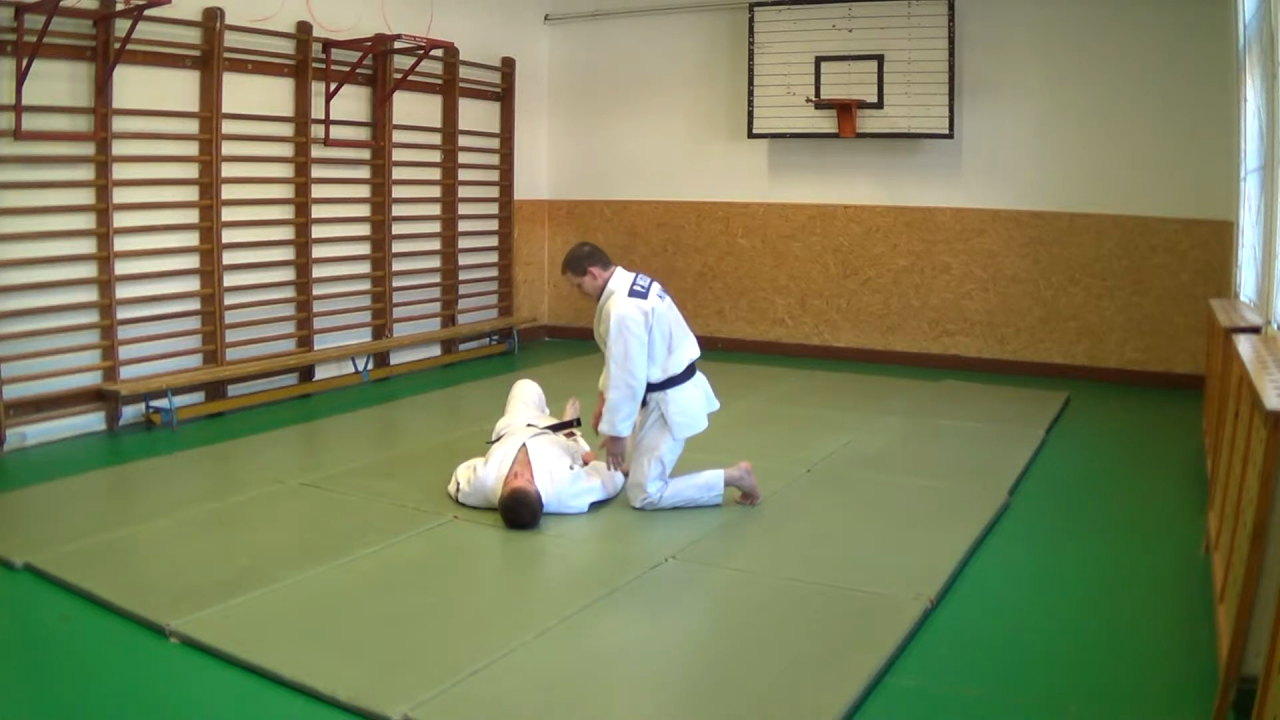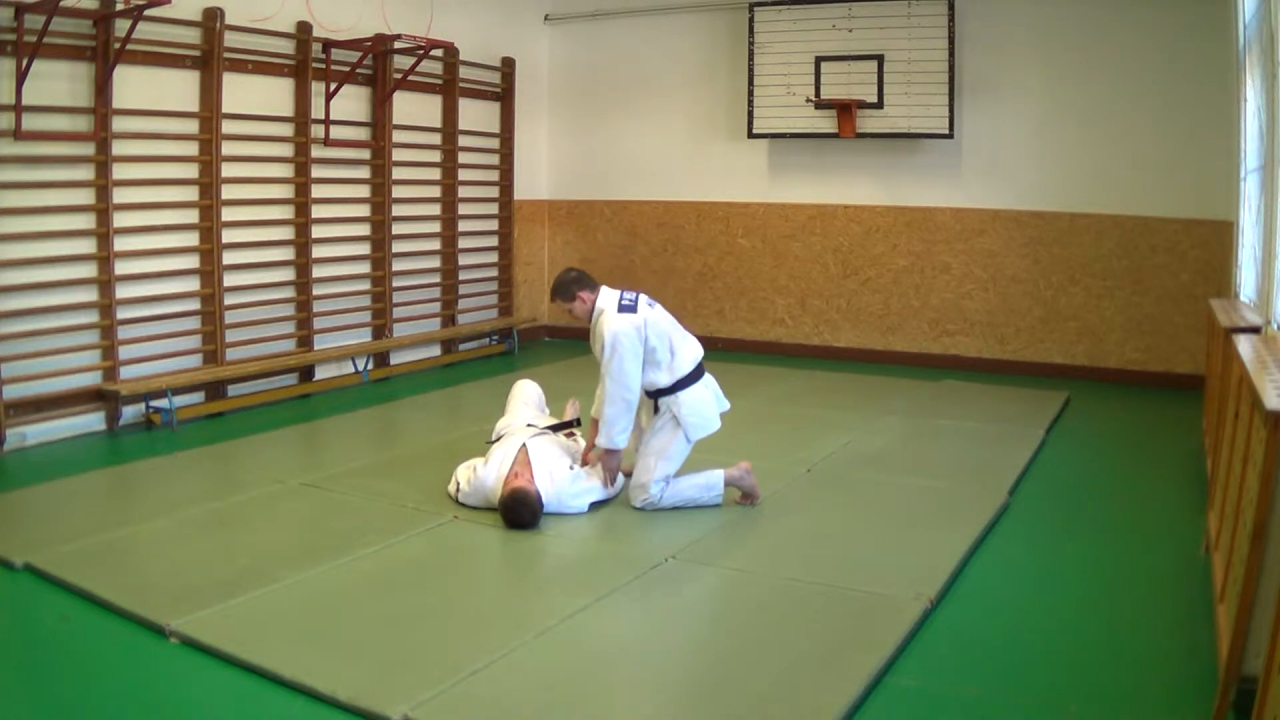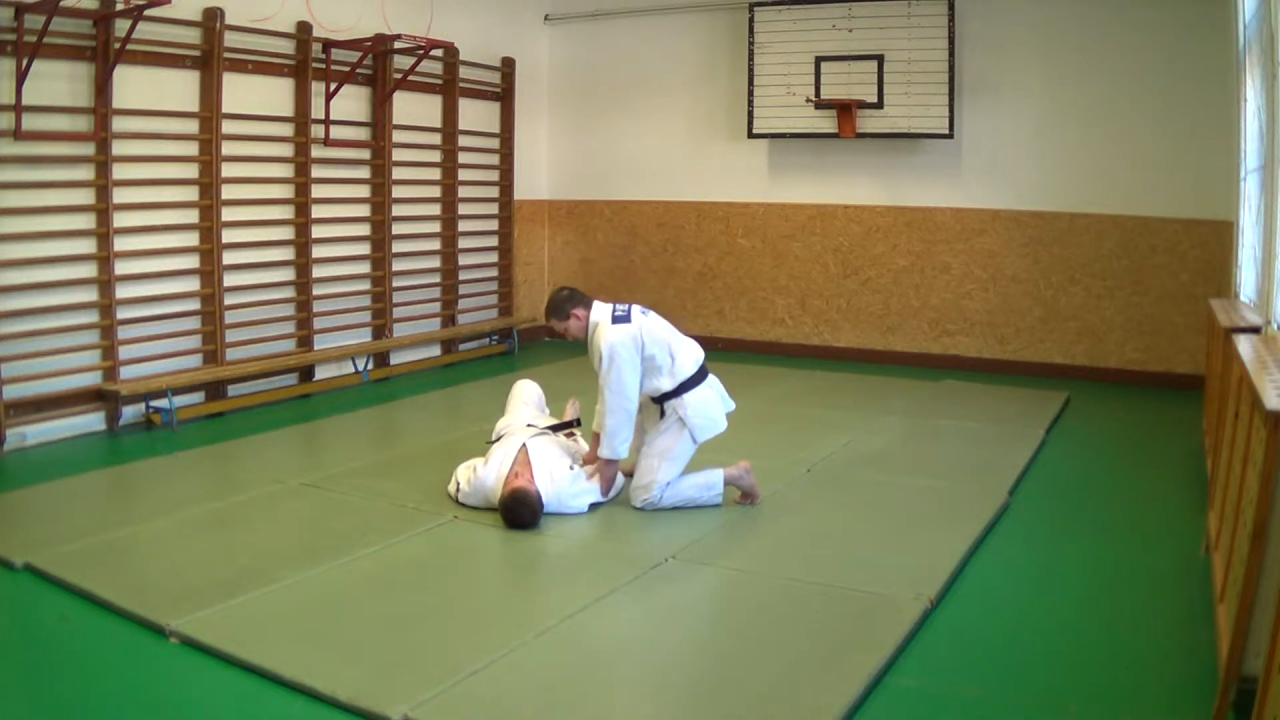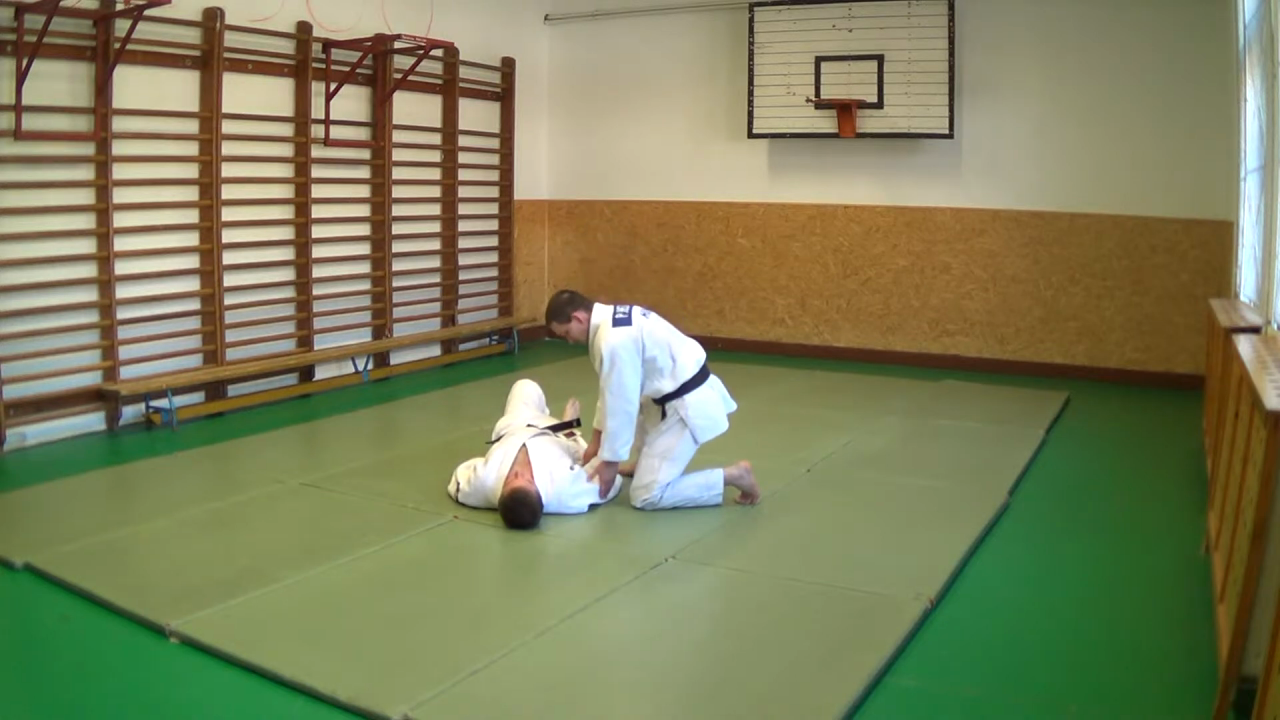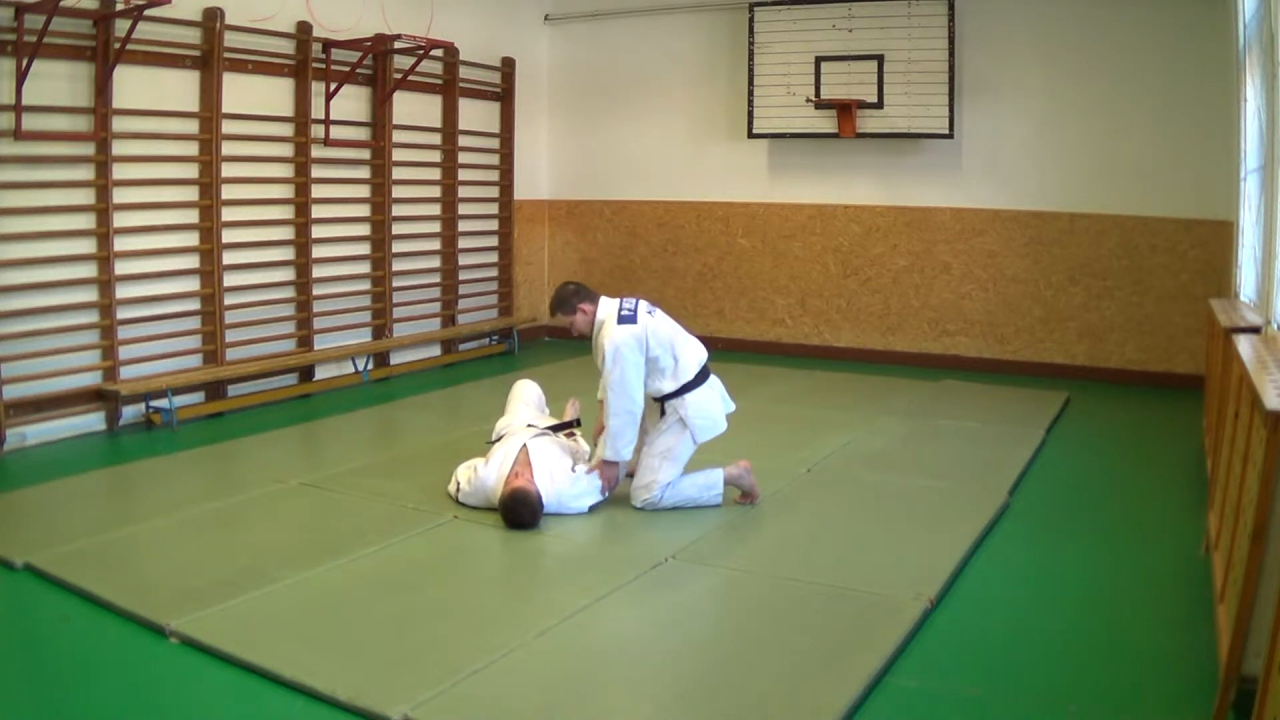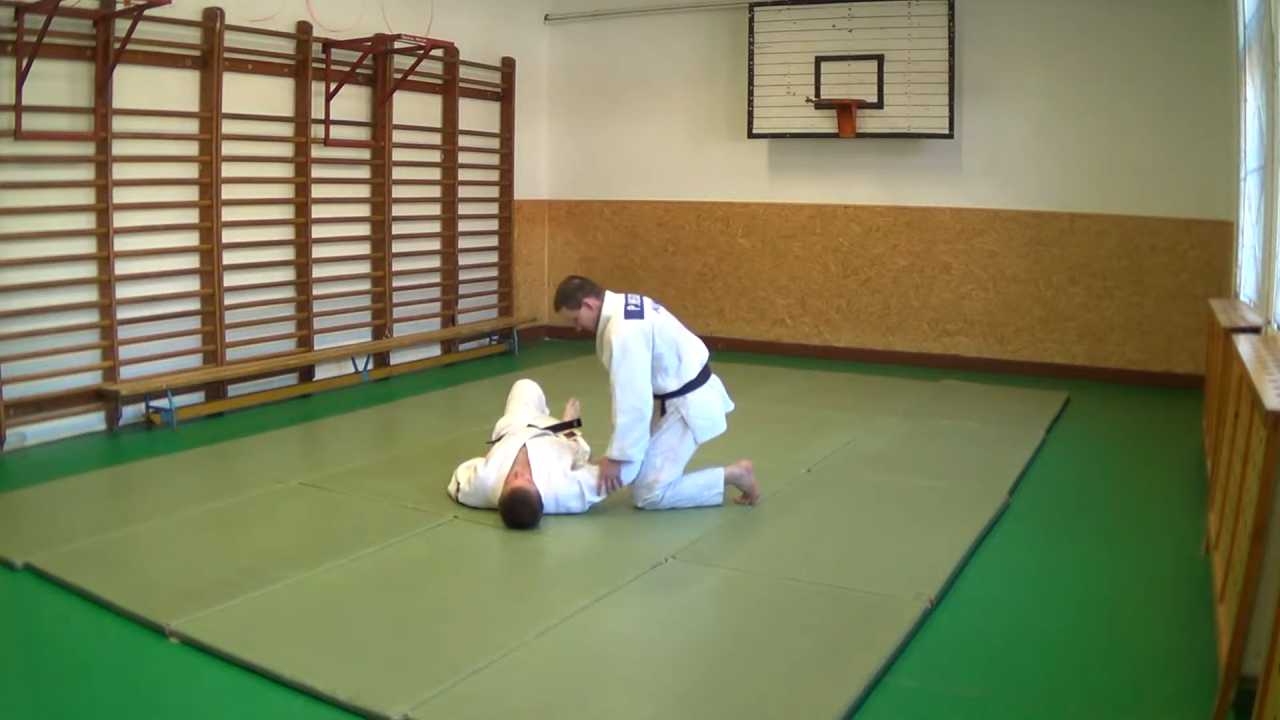
dt=0.2s
person 1, frame 1
left shoulder: (622, 307)
right shoulder: (634, 283)
left elbow: (627, 377)
left wrist: (616, 432)
right wrist: (604, 394)
left hip: (669, 400)
right hip: (679, 387)
left knee: (644, 495)
left ankle: (732, 476)
person 1, frame 2
left shoulder: (615, 324)
right shoulder: (619, 302)
left elbow: (622, 391)
right elbow: (613, 376)
left wrist: (612, 446)
right wrist: (596, 425)
left hip: (681, 403)
right hip: (684, 390)
left knee: (645, 495)
left ankle: (733, 476)
person 1, frame 3
left shoulder: (612, 337)
right shoulder: (613, 316)
left elbow: (620, 402)
right elbow: (612, 391)
left wrist: (611, 458)
right wrist: (597, 445)
left hip: (687, 405)
right hip: (687, 392)
left knee: (646, 496)
left ankle: (733, 475)
person 1, frame 4
left shoulder: (613, 340)
right shoulder: (613, 316)
left elbow: (620, 404)
right elbow: (612, 392)
left wrist: (610, 461)
right wrist: (597, 440)
left hip: (690, 406)
right hip: (689, 393)
left knee: (646, 496)
left ankle: (732, 475)
person 1, frame 5
left shoulder: (617, 337)
right shoulder: (618, 309)
left elbow: (624, 403)
left wrist: (611, 459)
right wrist: (604, 416)
left hip: (689, 405)
right hip: (689, 392)
left knee: (647, 496)
left ankle: (733, 475)
person 1, frame 6
left shoulder: (624, 332)
right shoulder: (623, 304)
left elbow: (633, 402)
right elbow: (626, 377)
left wrist: (616, 459)
left hip: (689, 404)
right hip: (687, 391)
left knee: (648, 496)
left ankle: (734, 474)
